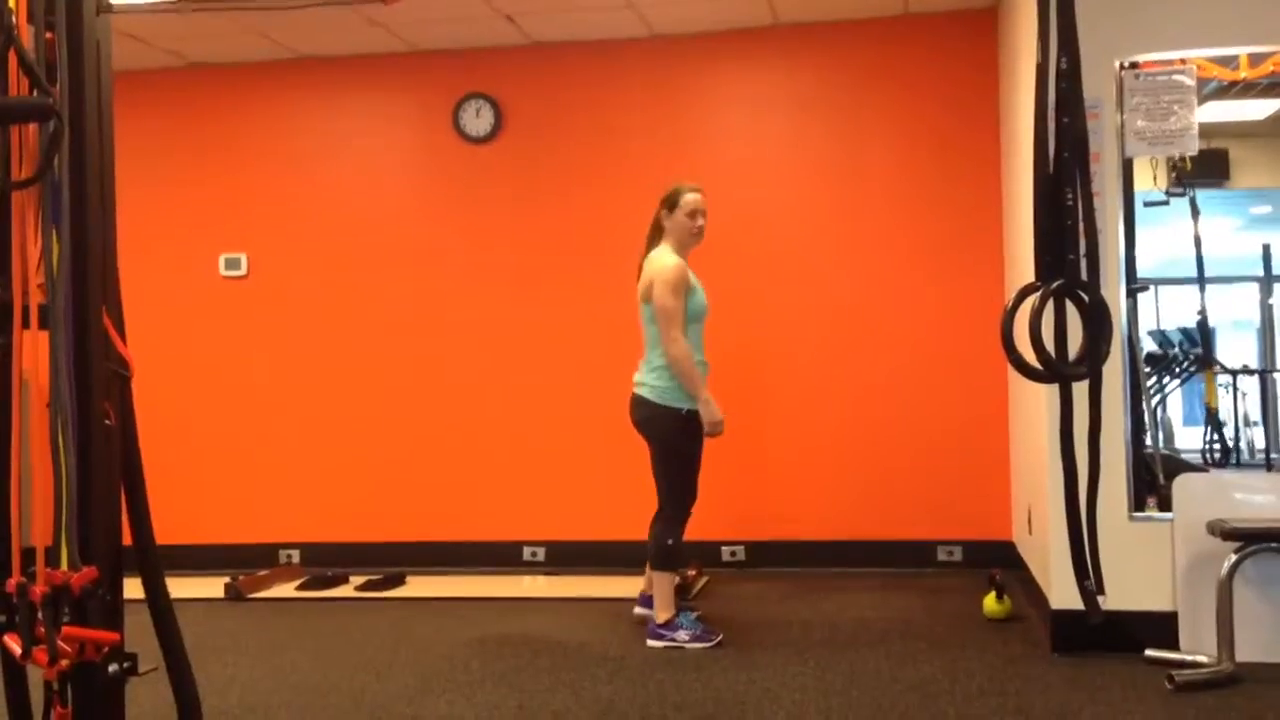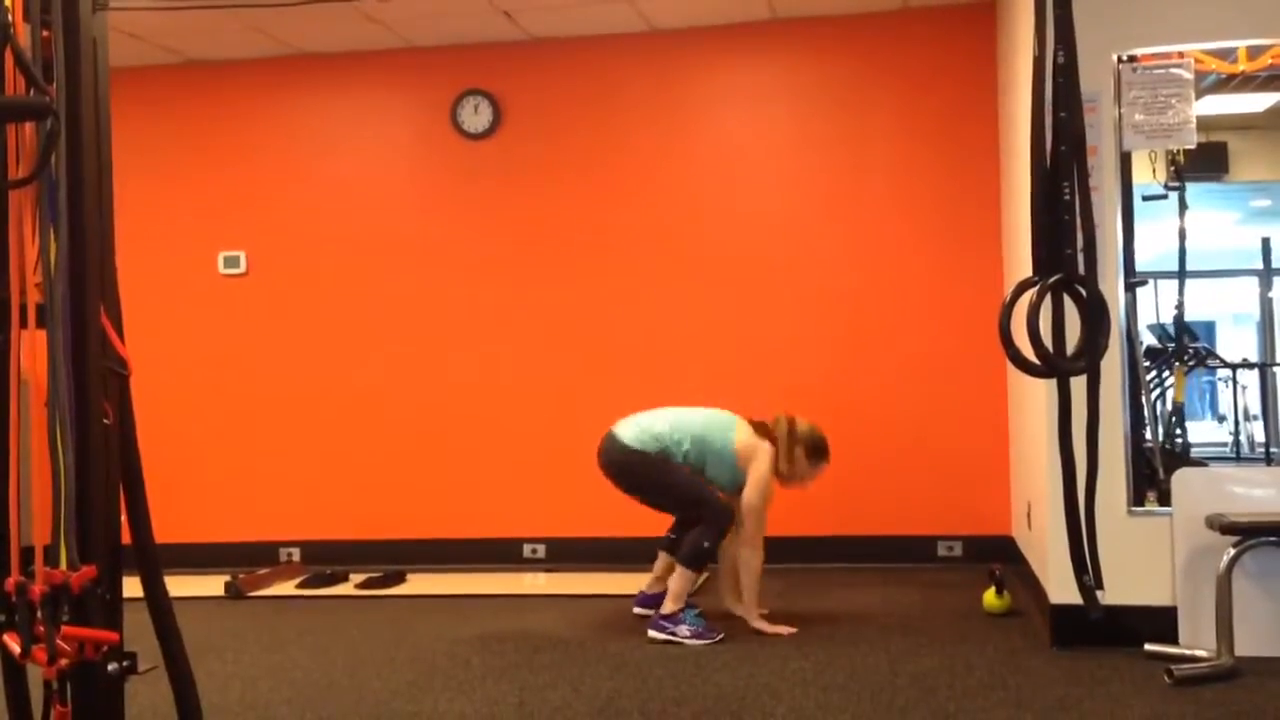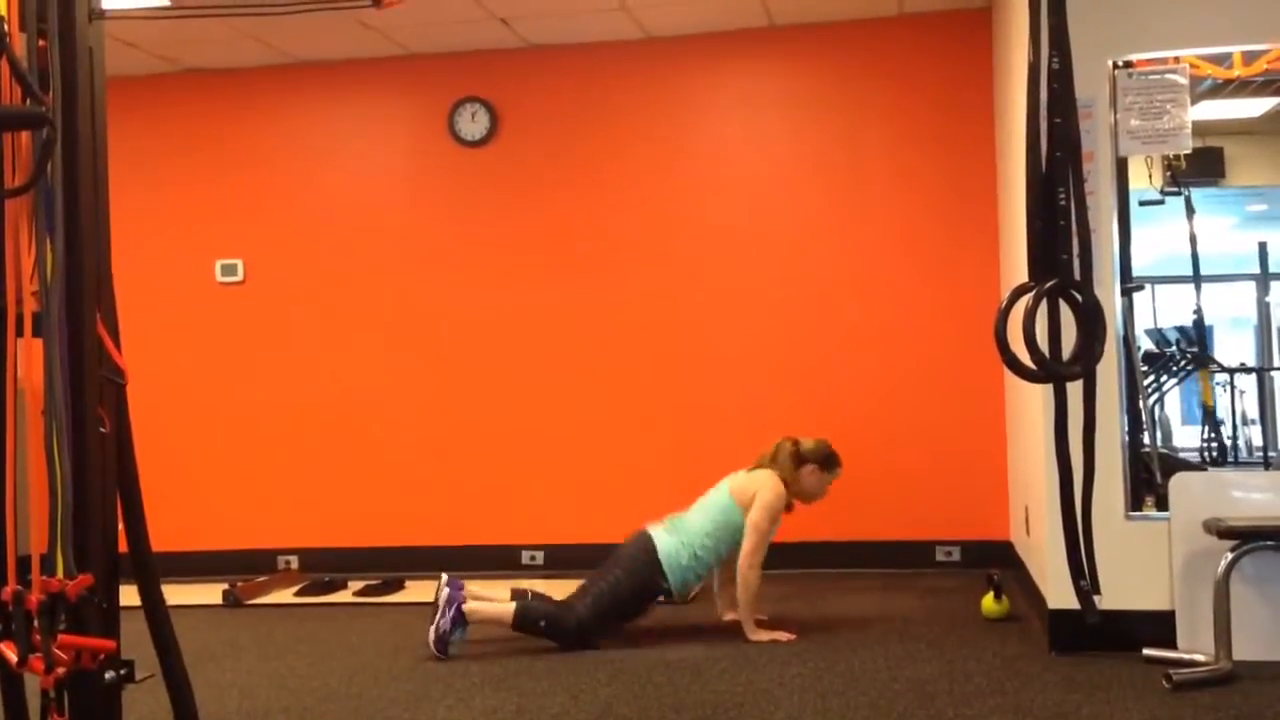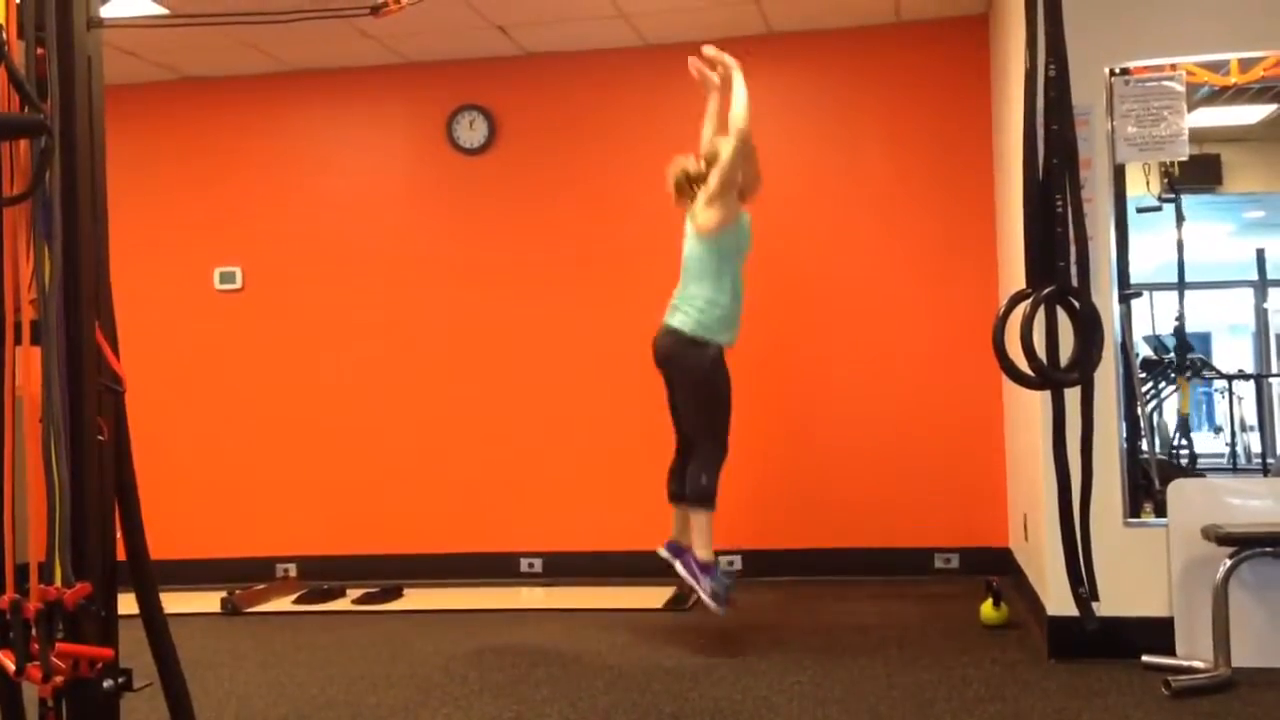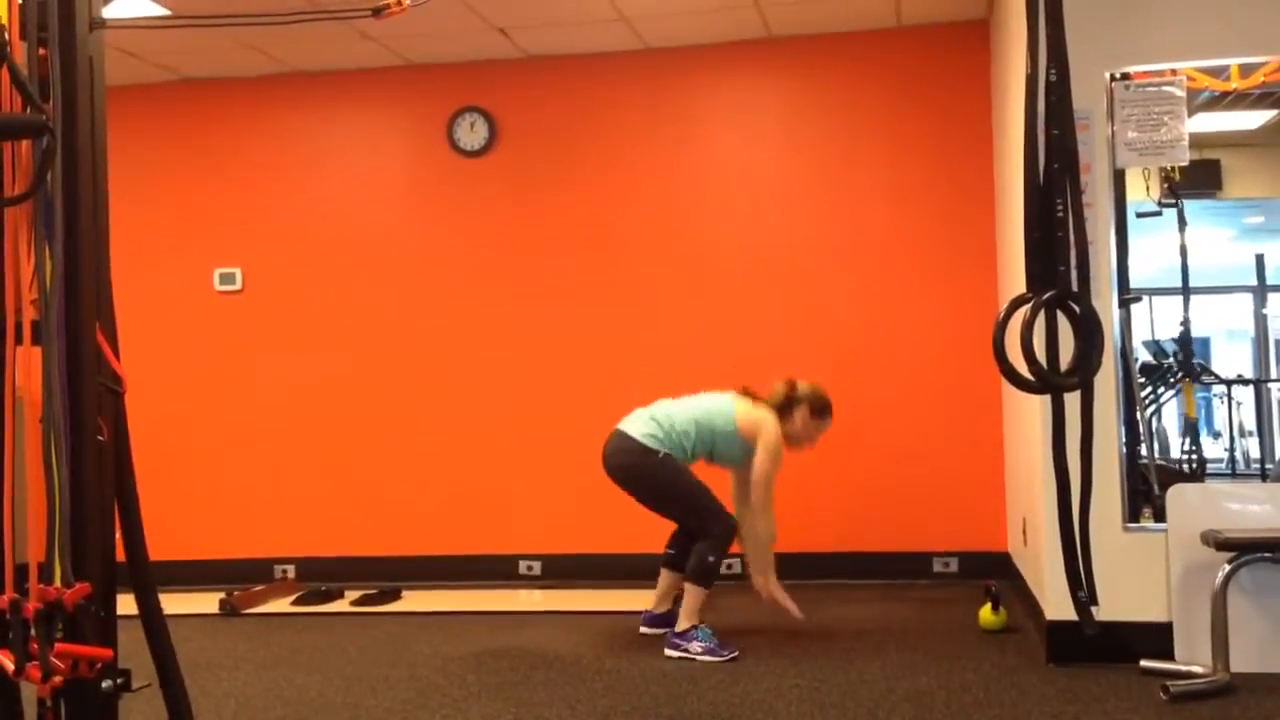
dt=1s
person 1, frame 1
left shoulder: (671, 265)
right shoulder: (668, 266)
right elbow: (674, 344)
left wrist: (698, 401)
right wrist: (706, 402)
left hip: (662, 401)
right hip: (668, 405)
left knee: (675, 502)
right knee: (676, 506)
left ankle: (652, 594)
right ankle: (664, 622)
person 1, frame 2
left shoulder: (748, 452)
right shoulder: (762, 460)
left elbow: (736, 536)
right elbow: (751, 544)
left wrist: (732, 599)
right wrist: (753, 615)
left hip: (624, 445)
right hip: (632, 452)
left knee: (700, 514)
right knee: (714, 516)
left ankle: (652, 594)
right ankle: (670, 616)
person 1, frame 3
left shoulder: (758, 479)
right shoulder: (775, 489)
left elbow: (728, 549)
right elbow: (748, 563)
left wrist: (729, 608)
right wrist: (752, 628)
left hip: (655, 551)
right hip: (655, 565)
left knee: (569, 611)
right knee: (570, 625)
left ankle: (462, 594)
right ankle: (464, 610)
person 1, frame 4
left shoulder: (706, 204)
right shoulder: (717, 202)
left elbow: (716, 145)
right elbow: (739, 133)
left wrist: (716, 91)
right wrist: (734, 78)
left hip: (680, 338)
right hip: (696, 342)
left knee: (693, 446)
right knee: (709, 449)
left ankle: (681, 542)
right ankle: (699, 555)
person 1, frame 5
left shoulder: (750, 420)
right shoulder: (770, 430)
left elbow: (744, 506)
right elbow: (760, 514)
left wrist: (757, 571)
right wrist: (767, 578)
left hip: (626, 445)
right hip: (642, 452)
left knee: (697, 525)
right knee: (717, 528)
left ankle: (659, 612)
right ankle: (686, 634)
